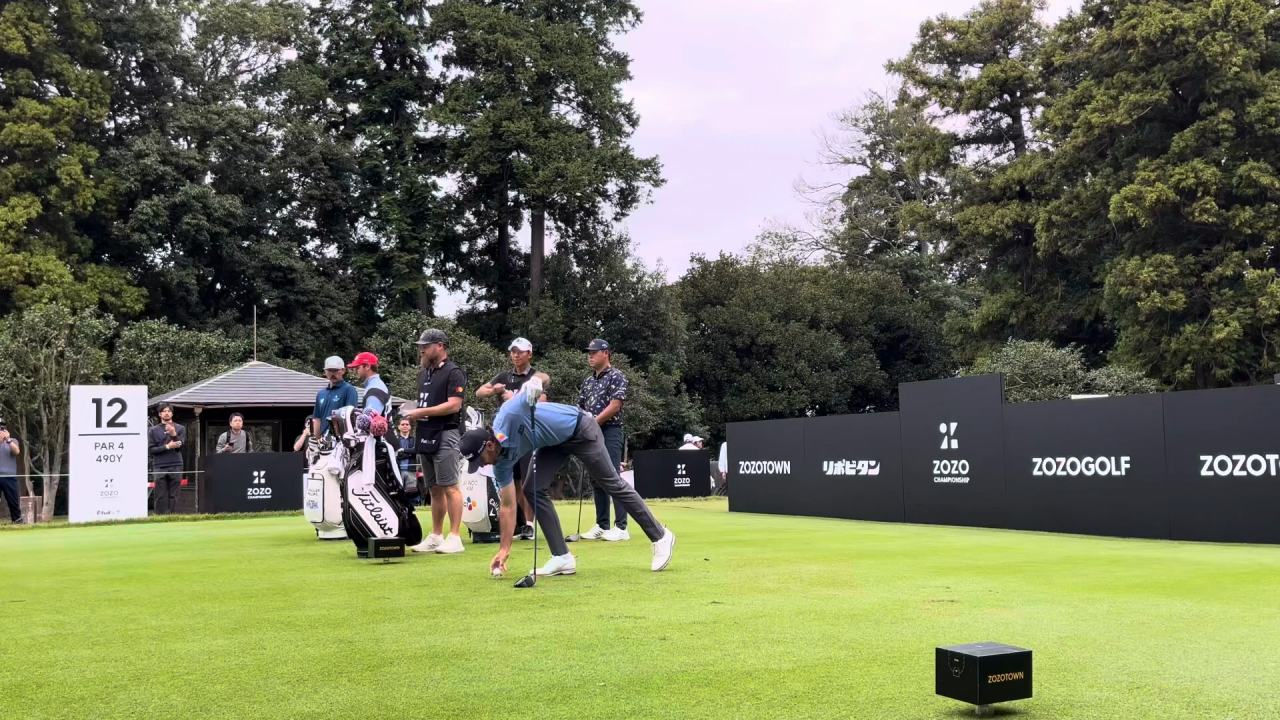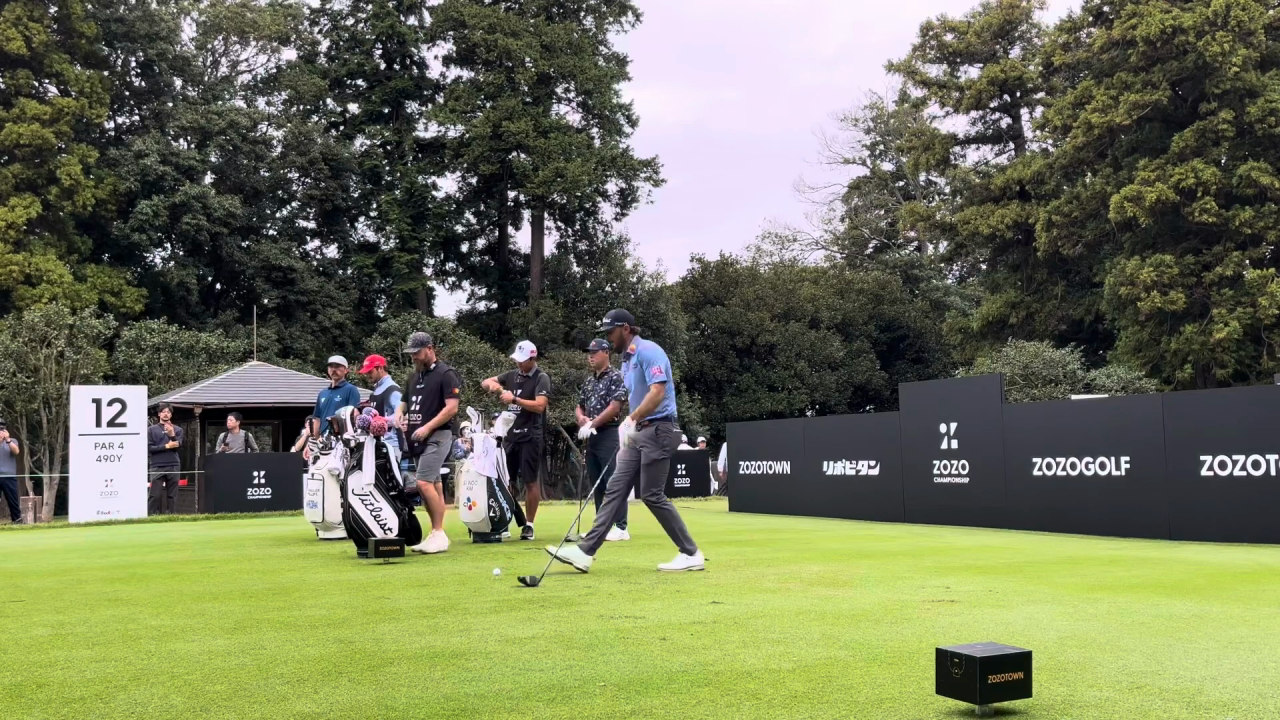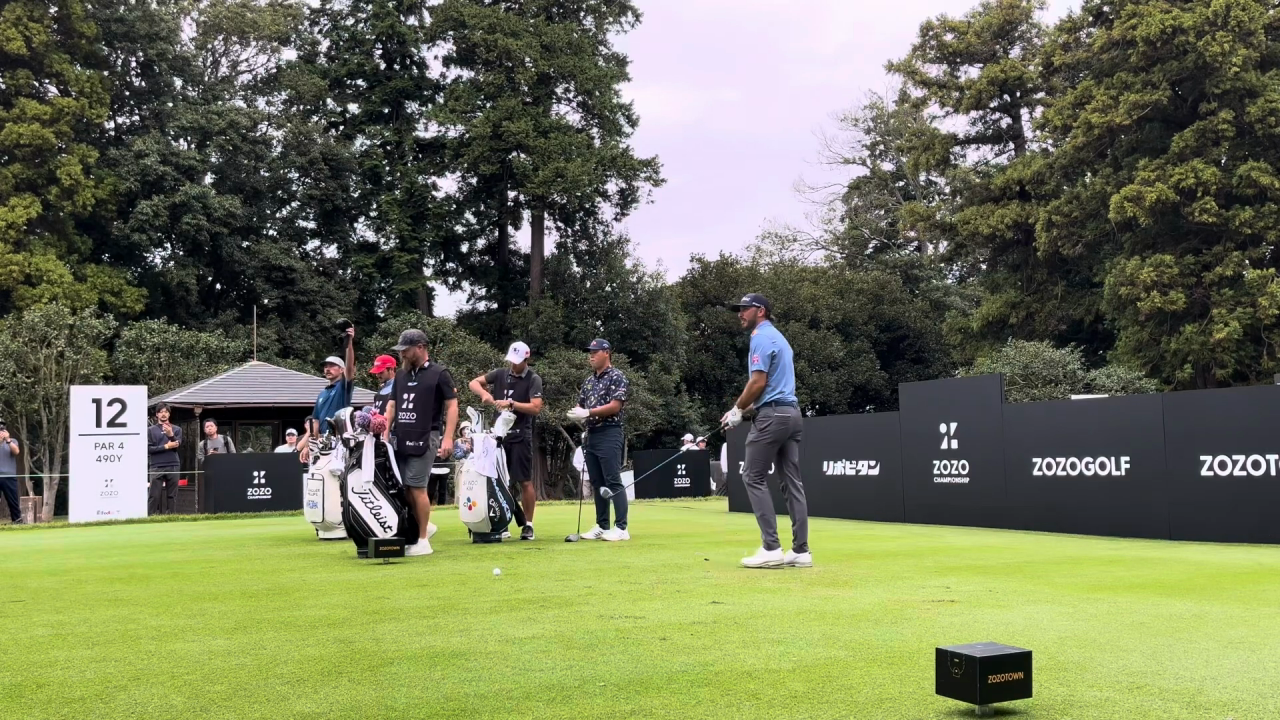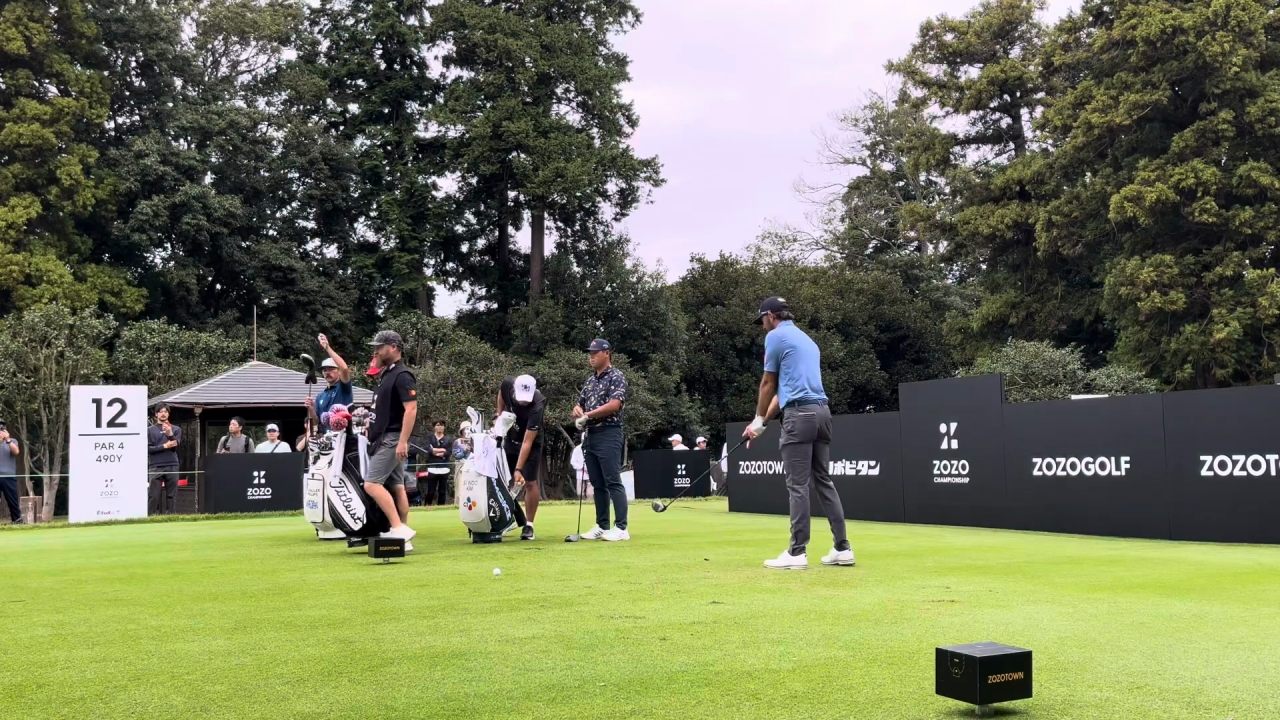
dt=1s
person 1, frame 1
left shoulder: (511, 414)
right shoulder: (503, 458)
right elbow: (507, 505)
left wrist: (535, 381)
right wrist: (504, 549)
left hip: (581, 430)
right hip: (554, 442)
left knee: (614, 485)
right knee: (534, 490)
left ankle: (660, 536)
right ankle: (562, 556)
person 1, frame 2
left shoulder: (649, 351)
right shoulder: (628, 359)
left elbow: (658, 392)
left wrist: (631, 420)
right wrist: (626, 440)
left hip: (659, 429)
right hip: (641, 431)
left knee: (652, 495)
right knee: (616, 488)
left ankle: (691, 554)
right ankle: (585, 551)
person 1, frame 3
left shoulder: (761, 337)
right shoulder: (777, 337)
left elbow: (758, 382)
left wrist: (737, 410)
right wrist: (742, 410)
left hip: (772, 416)
right hip: (790, 413)
left knee: (754, 479)
right knee: (792, 483)
left ankle: (771, 547)
right ankle: (801, 550)
person 1, frame 4
left shoulder: (776, 336)
right shoulder: (806, 340)
left elbow: (768, 385)
left wrist: (758, 420)
right wrist: (764, 419)
left hip: (799, 414)
right hip: (821, 411)
left knee: (798, 485)
right knee: (823, 481)
left ankle: (797, 553)
right ankle: (842, 548)
person 2, frame 1
left shoulder: (453, 373)
right shoulder: (424, 373)
left elbow: (453, 405)
left wrist: (422, 412)
right wrist: (413, 411)
left hip: (445, 436)
right hip: (425, 437)
left knee: (449, 487)
right knee: (434, 489)
left ankle: (454, 537)
right ankle: (436, 536)
person 2, frame 2
left shoulder: (446, 374)
right shoulder: (414, 377)
left elbow: (451, 408)
right elbow: (404, 403)
left wrist: (427, 427)
right wrist: (398, 416)
left hip: (437, 436)
right hip: (417, 439)
left knee: (424, 483)
right knee: (434, 487)
left ankle: (438, 533)
right ankle: (435, 535)
person 2, frame 3
left shoulder: (439, 374)
right shoulder: (401, 375)
left elbow: (452, 406)
right elbow: (393, 405)
left wrist: (448, 438)
left hip: (424, 439)
right hip: (401, 438)
left knee: (417, 488)
left ankle: (422, 541)
right ankle: (423, 526)
person 2, frame 4
left shoulder: (402, 375)
right shoulder: (386, 373)
left elbow: (411, 409)
left wrist: (403, 441)
right wrist: (370, 426)
left hip: (392, 438)
right hip: (382, 437)
left knee: (372, 484)
right knee: (395, 486)
left ankle: (399, 529)
right ankle: (398, 534)
person 3, frame 1
left shoulder: (616, 377)
right shoulder: (588, 381)
left elbow: (615, 406)
right elbow: (580, 408)
left hip: (610, 433)
left ankle: (621, 527)
right ankle: (602, 525)
person 3, frame 2
left shoulder: (616, 377)
right shoulder: (589, 381)
left elbow: (615, 407)
right elbow: (579, 407)
left wrist: (591, 424)
right wrist: (581, 419)
left hip: (609, 434)
right hip: (592, 436)
right knee: (597, 483)
left ankle: (621, 527)
person 3, frame 3
left shoulder: (616, 377)
right shoulder: (589, 381)
left elbow: (615, 406)
right elbow: (580, 405)
left wrist: (587, 412)
right wrist: (578, 413)
left hip: (609, 434)
right hip: (591, 434)
left knee: (613, 482)
right knee: (597, 483)
left ankle: (621, 527)
right ankle: (602, 526)
person 3, frame 4
left shoulder: (616, 378)
right shoulder: (589, 381)
left elbow: (614, 405)
right elbow: (580, 405)
left wrist: (587, 415)
right wrist: (577, 410)
left hip: (609, 435)
right hip: (591, 435)
left knee: (613, 482)
right knee: (597, 484)
left ankle: (621, 528)
right ankle: (602, 526)
person 4, frame 1
left shoulder: (537, 377)
right shoulder: (504, 376)
left elbow: (540, 403)
right elbow: (479, 393)
right wrist: (494, 390)
right knee: (513, 481)
left ankle: (529, 524)
right ankle: (519, 522)
person 4, frame 2
left shoulder: (541, 378)
right shoulder: (512, 375)
left elbow: (539, 406)
right elbow: (485, 383)
left wrist: (514, 399)
right wrist: (491, 383)
left hip: (530, 437)
right hip: (510, 435)
left knee: (531, 482)
right knee: (507, 481)
left ankle: (529, 525)
person 4, frame 3
left shoulder: (533, 379)
right shoulder: (500, 374)
left elbow: (536, 408)
right elbow: (473, 383)
left wrist: (511, 404)
right wrist: (484, 393)
left hip: (520, 437)
left knee: (524, 482)
left ankle: (528, 524)
person 4, frame 4
left shoulder: (536, 407)
right shoulder: (508, 384)
left elbow: (527, 442)
left wrist: (519, 469)
left hip: (530, 444)
right hip: (508, 439)
left knee: (530, 483)
left ankle: (529, 525)
